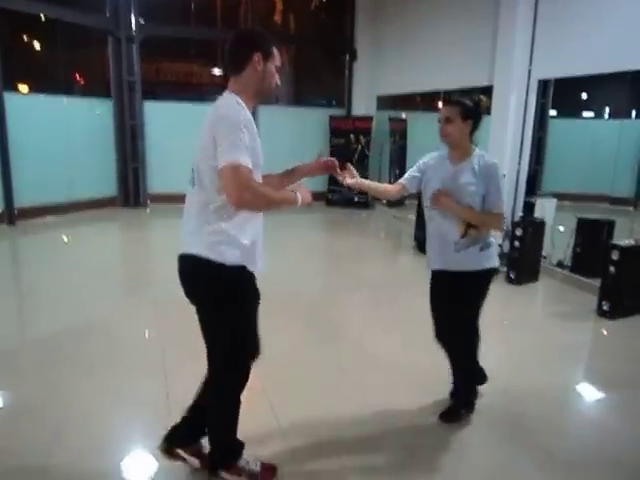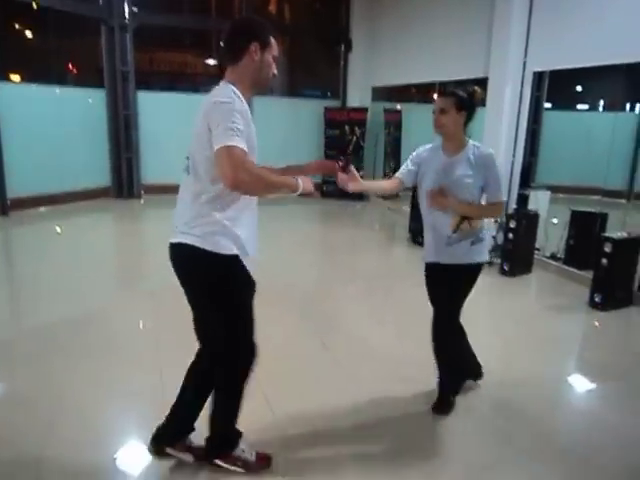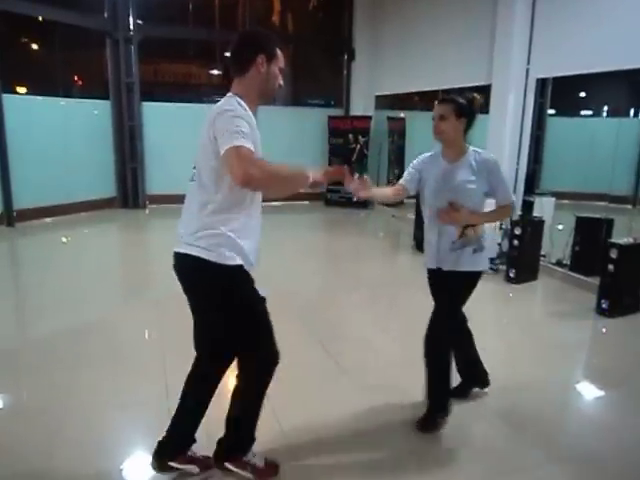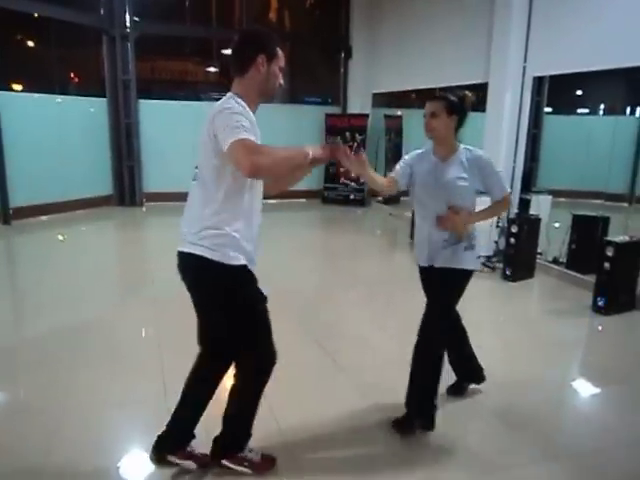
dt=0.1s
person 1, frame 1
left shoulder: (232, 113)
right shoulder: (232, 114)
left elbow: (253, 182)
right elbow: (243, 193)
left wrist: (304, 170)
right wrist: (295, 196)
left hip: (215, 260)
right hip: (217, 263)
left knee: (234, 357)
right knee: (234, 363)
left ankle: (185, 436)
person 1, frame 2
left shoulder: (228, 102)
right shoulder: (227, 102)
left elbow: (247, 173)
right elbow: (238, 177)
left wrist: (304, 168)
right wrist: (296, 184)
left hip: (206, 249)
right hip: (210, 253)
left knee: (220, 349)
right knee: (235, 352)
left ankle: (173, 435)
right ankle: (223, 446)
person 1, frame 3
left shoulder: (236, 115)
right shoulder: (231, 113)
left elbow: (262, 187)
right elbow: (248, 174)
left wrist: (309, 178)
right wrist: (305, 175)
left hip: (208, 259)
right hip: (214, 262)
left knee: (216, 357)
right knee: (261, 356)
person 1, frame 4
left shoulder: (236, 114)
right shoulder: (232, 112)
left elbow: (266, 183)
right elbow: (255, 164)
left wrist: (310, 160)
right wrist: (305, 153)
left hip: (209, 258)
right hip: (218, 261)
left knee: (219, 354)
right knee: (258, 355)
left ankle: (173, 443)
right ankle: (231, 447)
person 2, frame 1
left shoulder: (486, 167)
right shoulder: (430, 163)
left elbow: (496, 221)
right elbow: (396, 190)
left wrist: (455, 207)
right wrist: (360, 183)
left hip: (477, 263)
right hip: (441, 263)
left knee: (464, 330)
right knee: (445, 330)
left ankle: (464, 397)
right ankle: (471, 376)
person 2, frame 2
left shoulder: (482, 157)
right shoulder: (424, 155)
left elbow: (497, 208)
right elbow: (394, 185)
left wrist: (456, 205)
right wrist: (361, 185)
left hip: (468, 256)
right hip: (435, 255)
left knee: (443, 321)
right knee: (445, 320)
left ankle: (448, 387)
right ankle: (467, 368)
person 2, frame 3
left shoulder: (484, 163)
right shoulder: (424, 163)
left elbow: (508, 208)
right elbow: (398, 192)
left wrist: (470, 217)
right wrist: (369, 192)
left hip: (466, 262)
right hip: (436, 261)
left knee: (438, 331)
right knee: (453, 323)
left ankle: (437, 406)
right ankle: (474, 376)
person 2, frame 4
left shoulder: (476, 161)
right shoulder: (415, 160)
left elbow: (504, 202)
right elbow: (387, 185)
left wrist: (468, 219)
right wrist: (363, 173)
left hip: (457, 260)
right hip: (427, 258)
left knee: (430, 332)
right knee: (445, 321)
left ankle: (420, 413)
right ankle: (470, 372)
